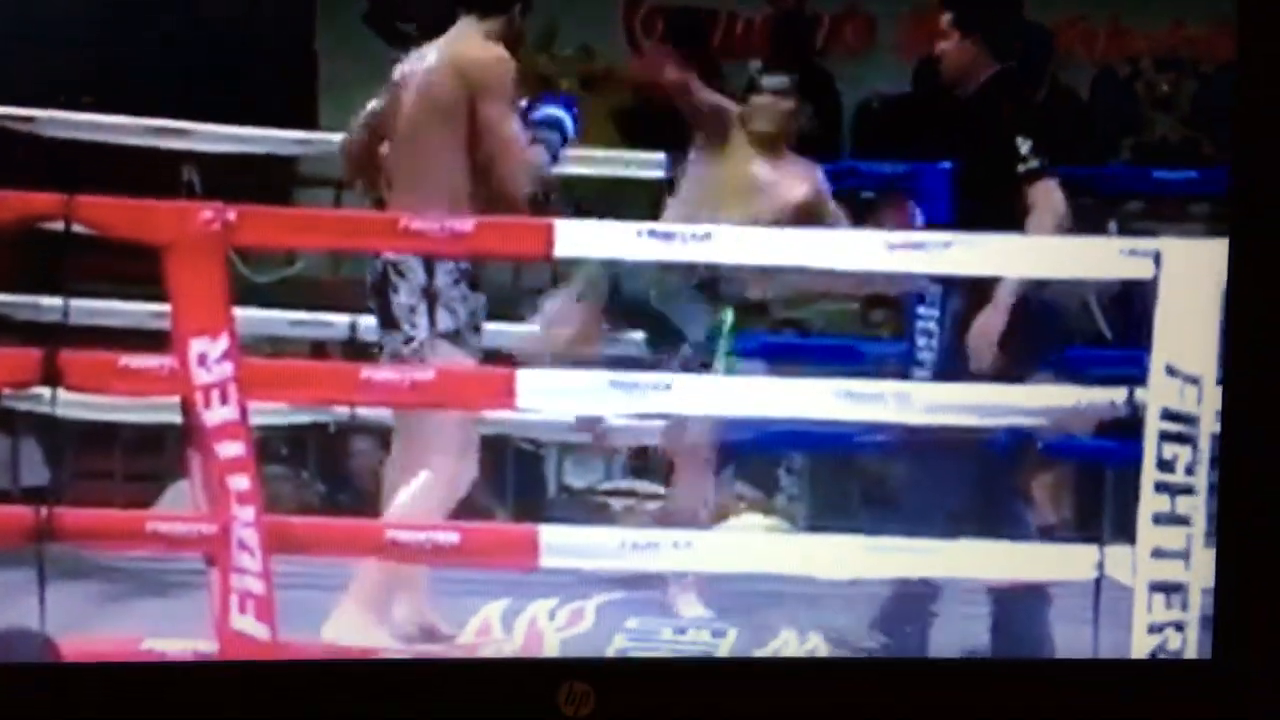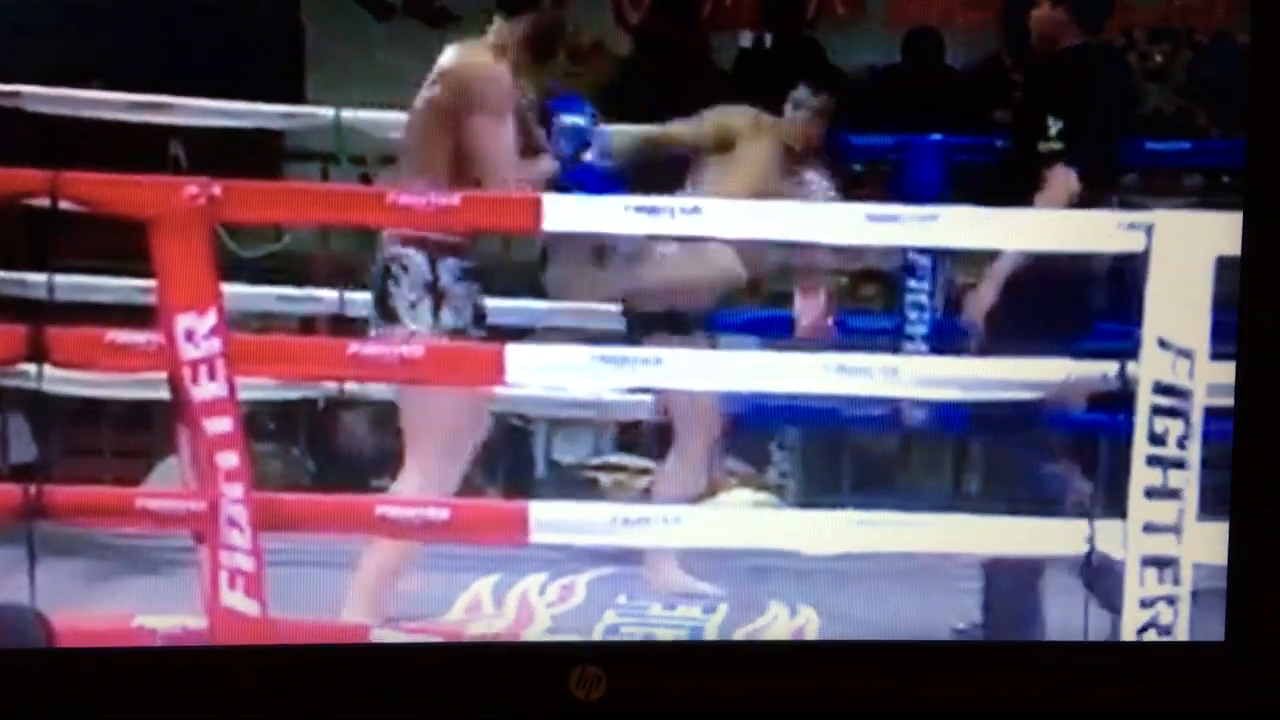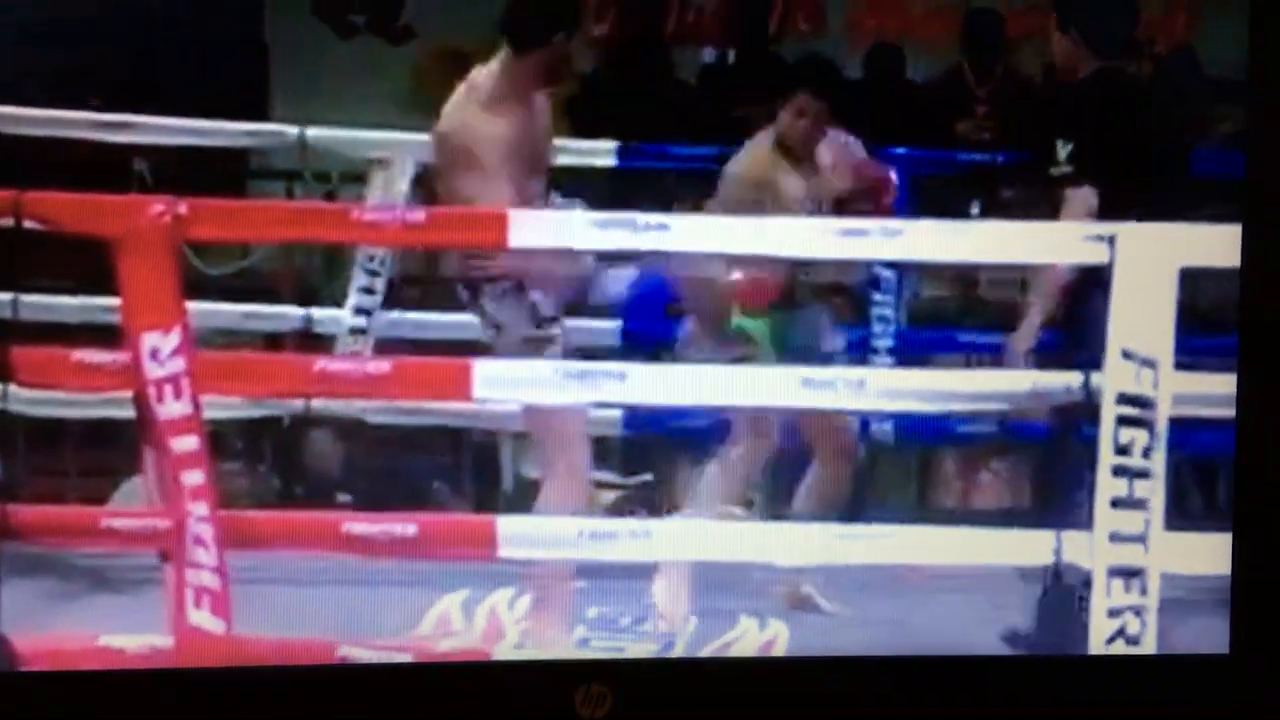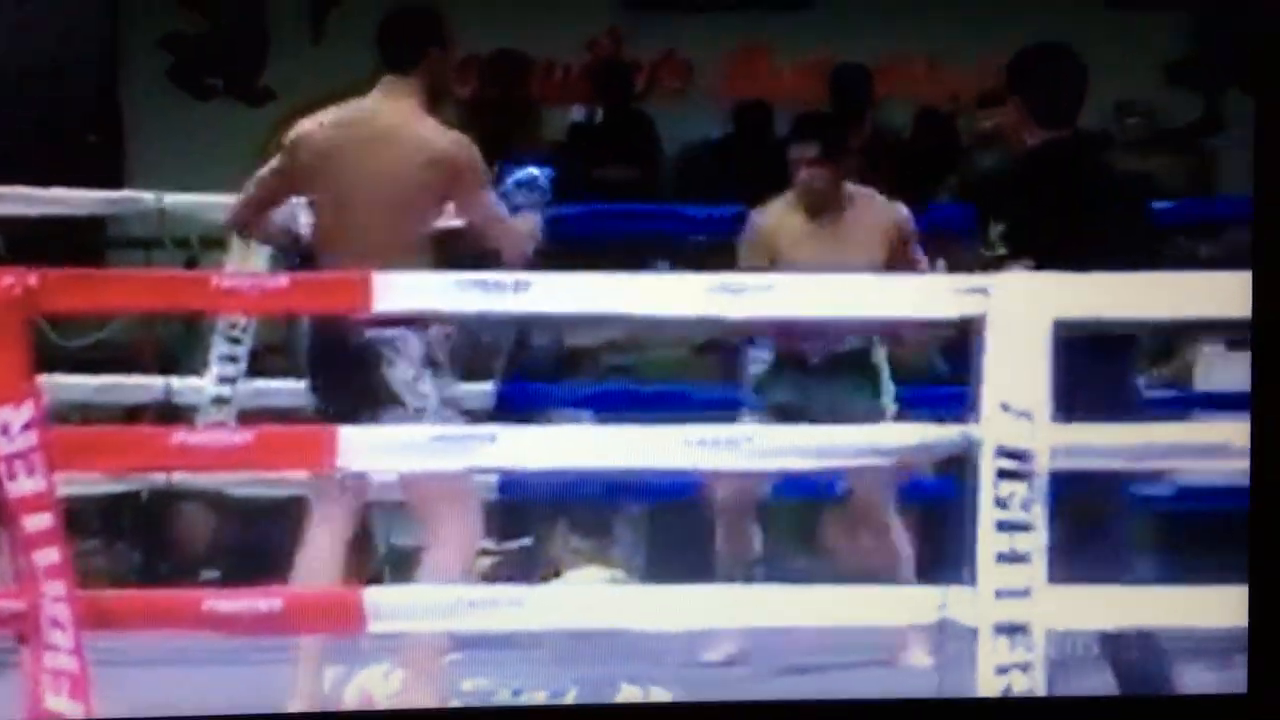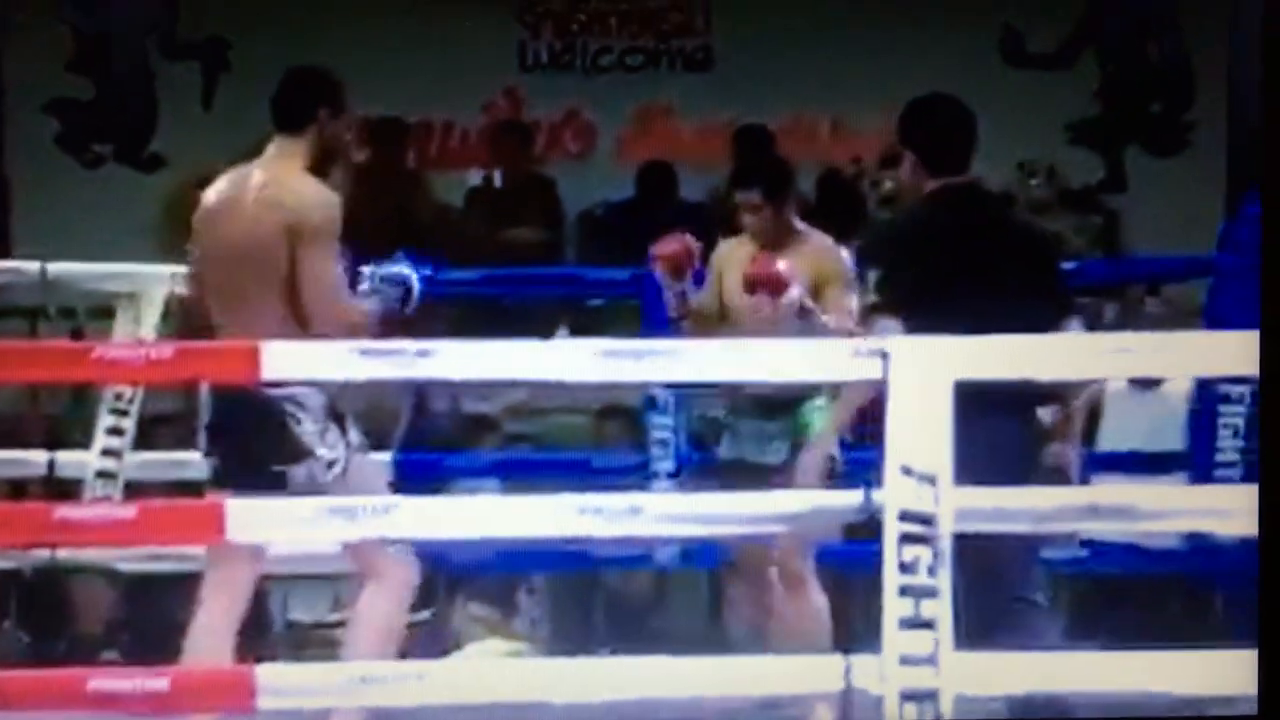
dt=0.4s
person 1, frame 1
left shoulder: (415, 64)
right shoulder: (488, 61)
left elbow: (355, 154)
right elbow: (515, 181)
right wrist: (548, 136)
left hip: (402, 263)
right hip: (433, 269)
left knee: (417, 446)
right knee: (451, 463)
left ankle: (408, 603)
right ankle: (355, 612)
person 1, frame 2
left shoulder: (500, 77)
right shoulder: (480, 72)
left elbow: (528, 150)
right elbow: (503, 184)
right wrist: (559, 159)
left hip: (431, 264)
right hip: (426, 266)
left knee: (470, 423)
right knee: (433, 465)
left ankle: (386, 584)
right ankle: (360, 613)
person 1, frame 3
left shoulder: (533, 92)
right shoulder: (473, 127)
left hip: (547, 267)
right hip: (506, 289)
right knee: (570, 462)
right ankle: (547, 629)
person 1, frame 4
left shoulder: (314, 133)
right shoulder: (444, 148)
left elbow: (241, 219)
right elbow: (514, 245)
right wrist: (530, 205)
left hip: (333, 336)
right hip: (396, 344)
left knee: (329, 518)
right knee: (456, 523)
left ankle: (304, 693)
right ankle: (422, 693)
person 1, frame 5
left shoulder: (215, 197)
right shoulder: (312, 201)
right elbow: (332, 324)
right wrist: (387, 296)
left hip: (230, 404)
right hip: (295, 406)
left knee: (222, 596)
right knee: (392, 569)
person 2, frame 1
left shoulder: (998, 111)
right shoulder: (987, 111)
left elbow: (1049, 207)
left wrist: (997, 308)
left hip: (1000, 322)
right hip: (994, 315)
left knee: (939, 471)
right knee: (991, 483)
left ankle: (903, 629)
right ankle: (1022, 638)
person 2, frame 2
left shoulder: (1066, 79)
right shoulder: (1099, 74)
left elbow: (1060, 189)
left wrist: (995, 276)
left hip: (1045, 283)
right hip: (1061, 282)
left knee: (1023, 448)
right knee: (1017, 443)
right ankle: (1009, 615)
person 2, frame 3
left shoulder: (1084, 107)
right shoulder: (1136, 104)
left elbow: (1079, 219)
left wrist: (1032, 319)
left hip: (1101, 303)
left knee: (1076, 469)
right knee: (1075, 466)
right ankle: (1062, 627)
person 2, frame 4
left shoulder: (1018, 186)
right shoulder: (1117, 185)
right wrist: (1128, 368)
left hip: (1048, 376)
right hip: (1109, 377)
right knee: (1103, 544)
right ankle: (1146, 677)
person 2, frame 5
left shoulder: (900, 242)
right shoulder: (1027, 237)
right elbow: (1067, 338)
left wrist: (824, 437)
right hip: (1011, 429)
right knee: (1015, 592)
person 3, frame 1
left shoulder: (806, 181)
right shoulder: (723, 127)
right elbow: (687, 91)
right wrist: (668, 71)
left hip: (704, 305)
right hip: (657, 266)
left knee: (696, 447)
left ankle: (684, 585)
person 3, frame 2
left shoulder: (816, 191)
right shoulder: (741, 125)
left elbow: (812, 263)
right elbow: (660, 137)
right wrist: (604, 146)
left hip: (683, 305)
right hip: (659, 260)
left knee: (704, 431)
right knee: (721, 268)
left ankle: (662, 563)
person 3, frame 3
left shoulder: (843, 151)
right shoulder: (751, 167)
left elbow: (869, 204)
left wrist: (874, 190)
right wrist: (711, 303)
left hip: (800, 308)
right hip: (750, 311)
left knee: (839, 451)
right knee: (754, 439)
left ankle: (788, 574)
right ankle: (675, 573)
person 3, frame 4
left shoulder: (889, 218)
right shoulder: (766, 224)
right wrist: (779, 325)
left hip: (856, 374)
right hip: (788, 373)
left knee: (876, 509)
right knee: (731, 498)
left ankle: (909, 632)
person 3, frame 5
left shoulder: (826, 259)
right shoulder: (727, 255)
right elbow: (702, 326)
left wrist: (800, 305)
right wrist: (675, 290)
left hip: (796, 418)
right hip: (743, 416)
left knee: (792, 564)
right knee: (745, 563)
